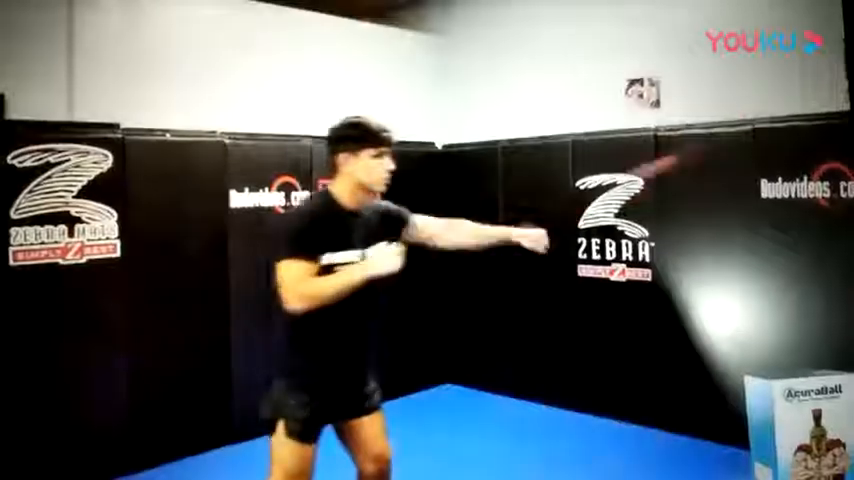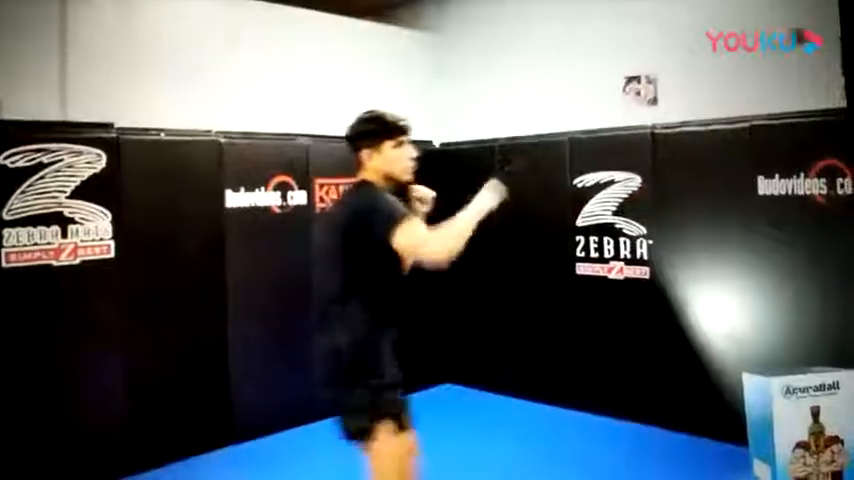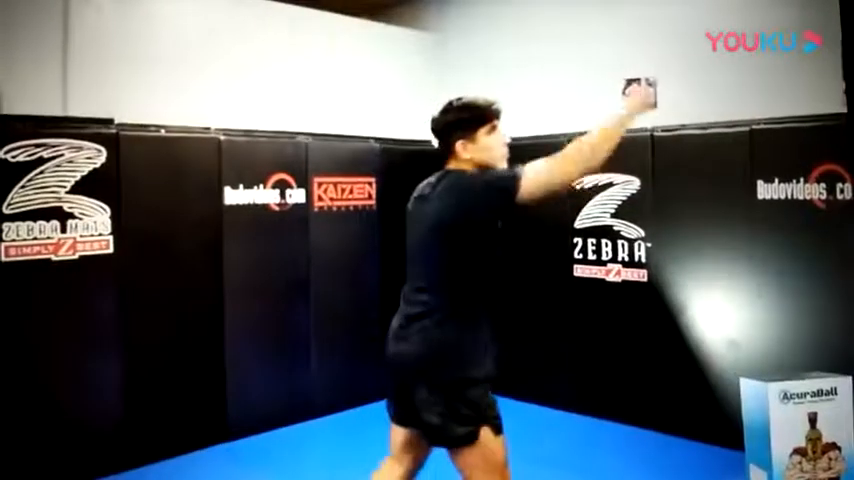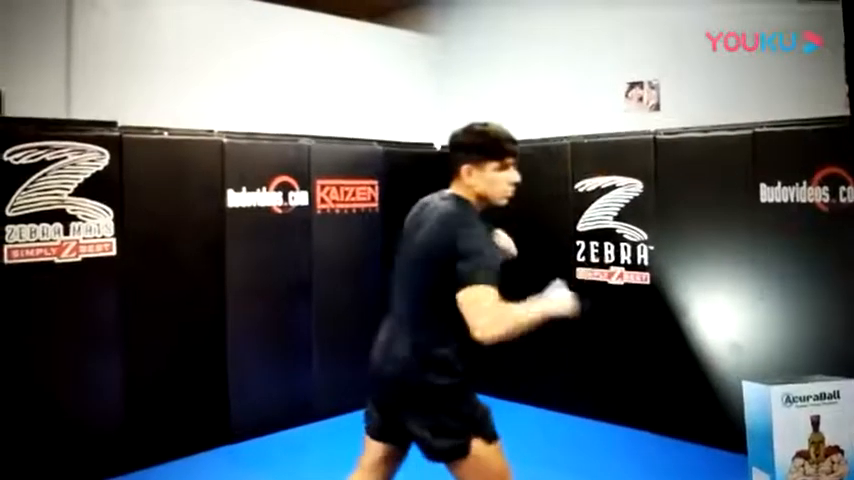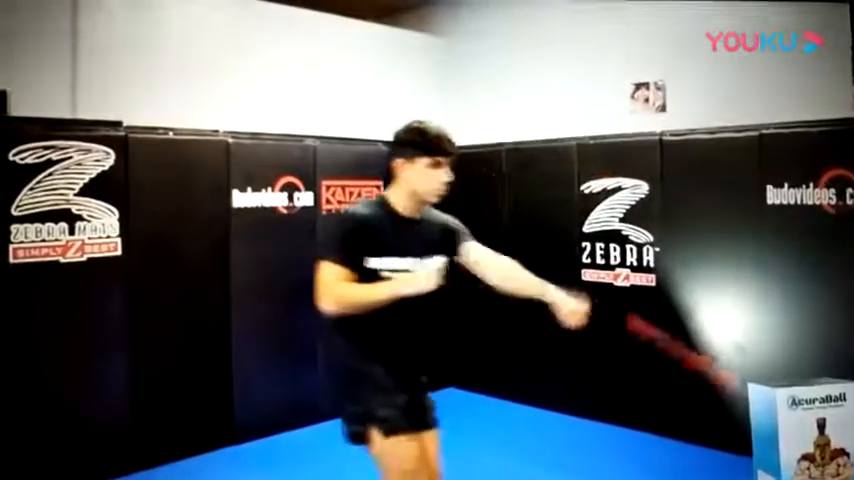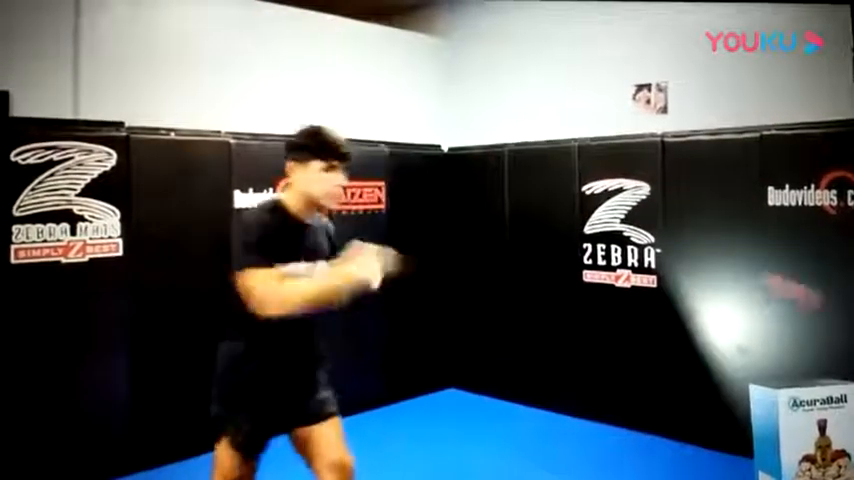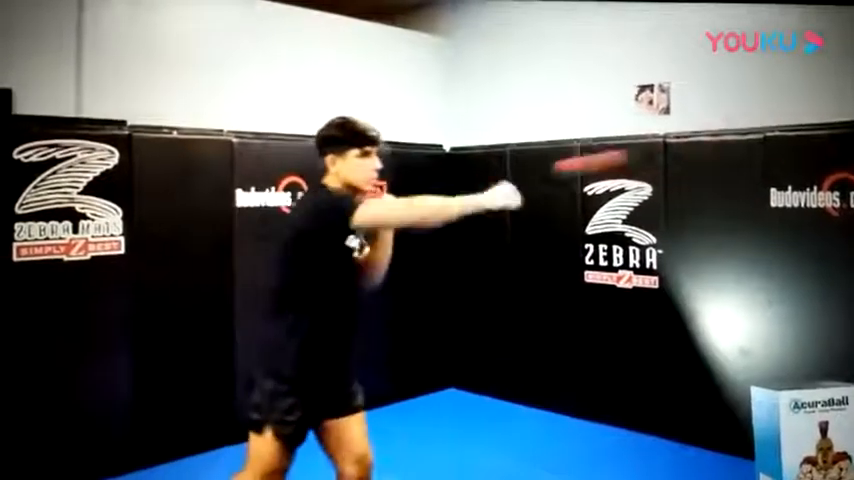
dt=0.7s
person 1, frame 1
left shoulder: (381, 216)
right shoulder: (304, 220)
left elbow: (445, 232)
right elbow: (296, 297)
left wrist: (510, 233)
right wrist: (367, 268)
left hip: (355, 368)
right hip: (304, 372)
person 1, frame 2
left shoulder: (361, 204)
right shoulder: (374, 204)
left elbow: (398, 265)
right elbow: (436, 252)
left wrist: (416, 215)
right wrist: (479, 205)
left hip: (361, 353)
right hip: (362, 357)
person 1, frame 3
left shoulder: (427, 192)
right shoulder: (478, 190)
right elbow: (566, 167)
right wrist: (629, 110)
left hip: (409, 346)
right hip: (449, 358)
person 1, frame 4
left shoulder: (427, 209)
right shoulder: (468, 232)
right elbow: (486, 326)
left wrist: (492, 253)
right wrist: (547, 305)
left hip: (388, 365)
right hip: (430, 379)
person 1, frame 5
left shoulder: (442, 228)
right shoulder: (356, 223)
left elbow: (492, 267)
right elbow: (330, 299)
left wrist: (555, 295)
right wrist: (404, 285)
left hip: (407, 372)
right hip: (364, 371)
person 1, frame 6
left shoulder: (321, 230)
right shoulder: (256, 226)
right elbow: (273, 302)
left wrist: (362, 276)
right wrist: (346, 272)
left hip: (303, 373)
right hip: (248, 377)
person 1, frame 7
left shoulder: (358, 213)
right shoulder: (321, 206)
left elbow: (369, 277)
right elbow: (399, 212)
left wrist: (384, 235)
right wrist: (487, 199)
left hip: (336, 365)
right hip: (291, 365)
